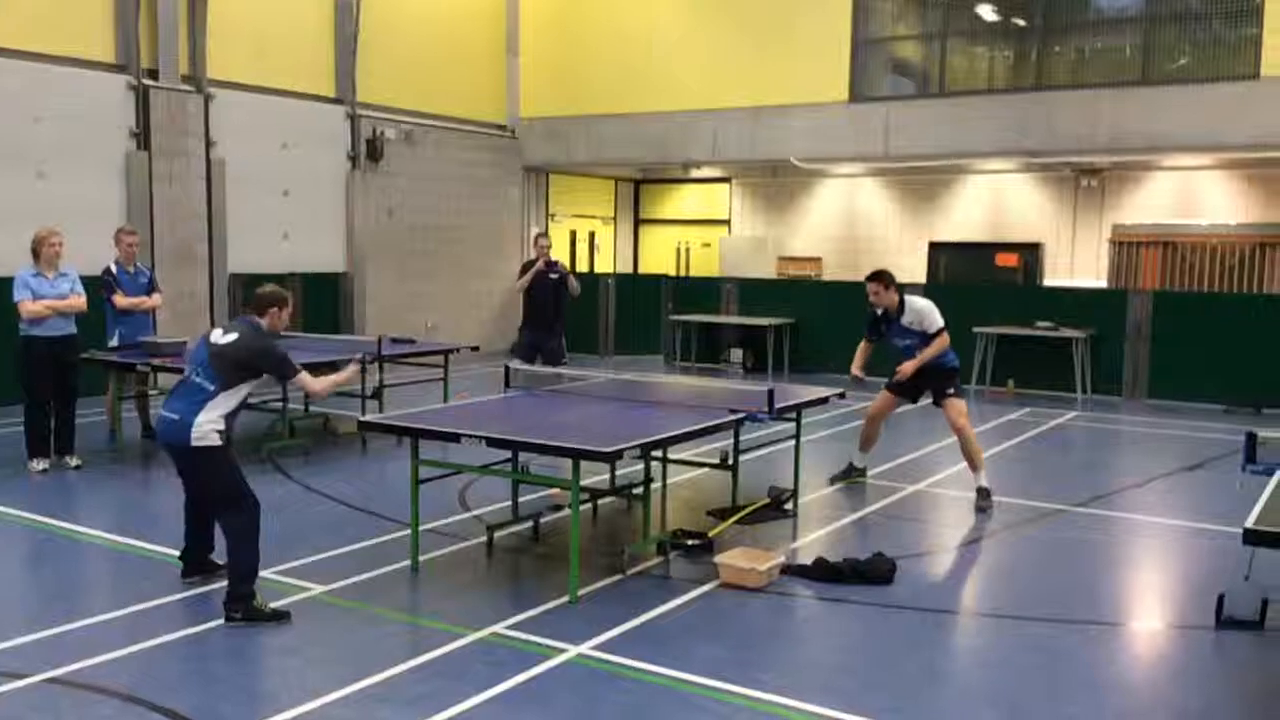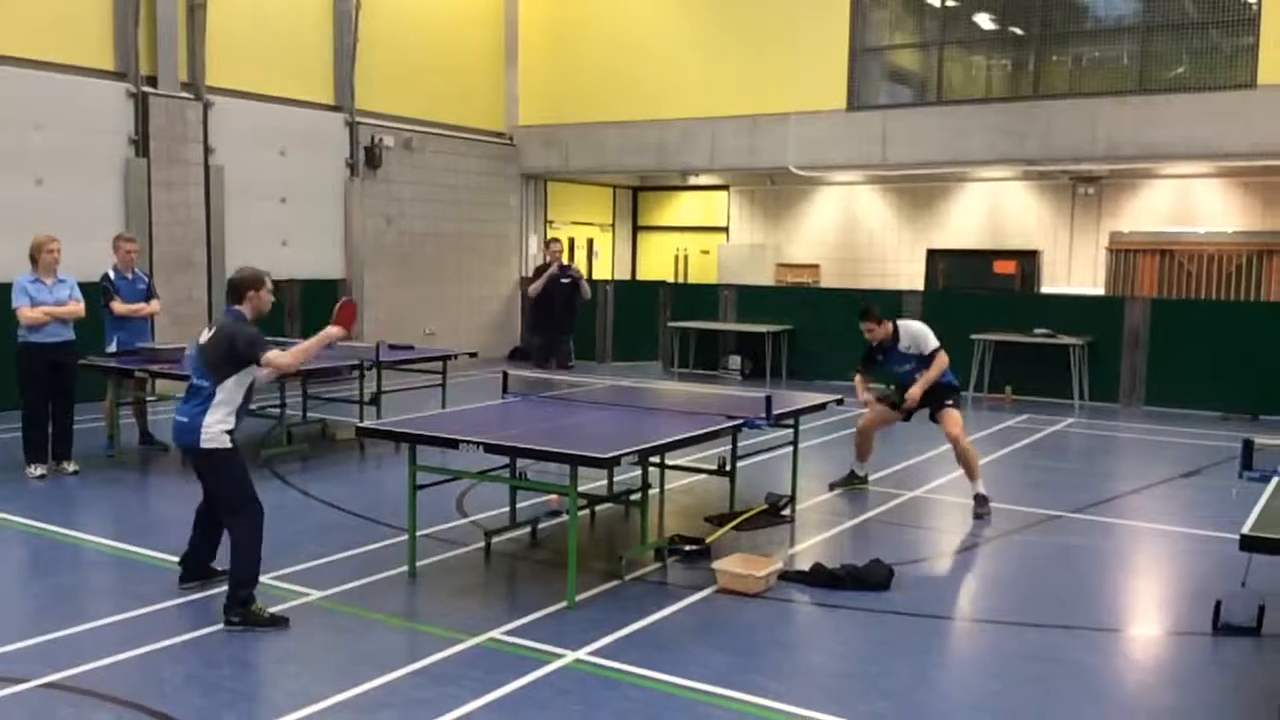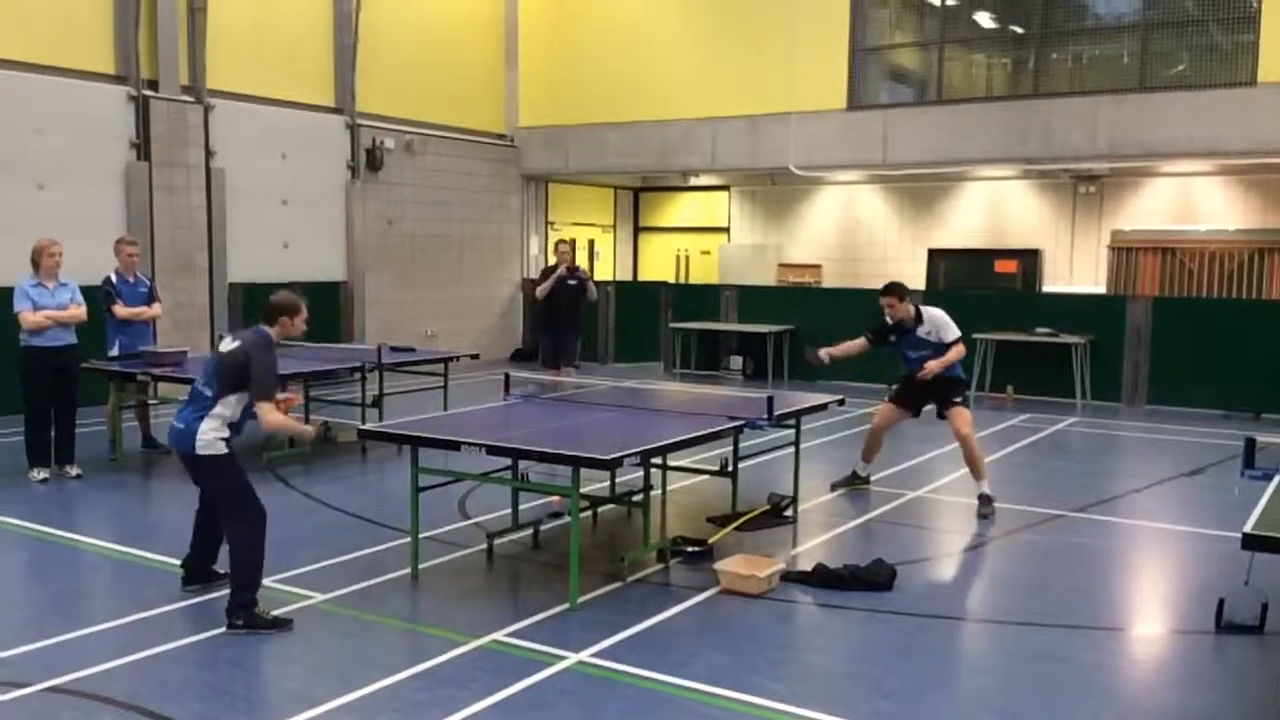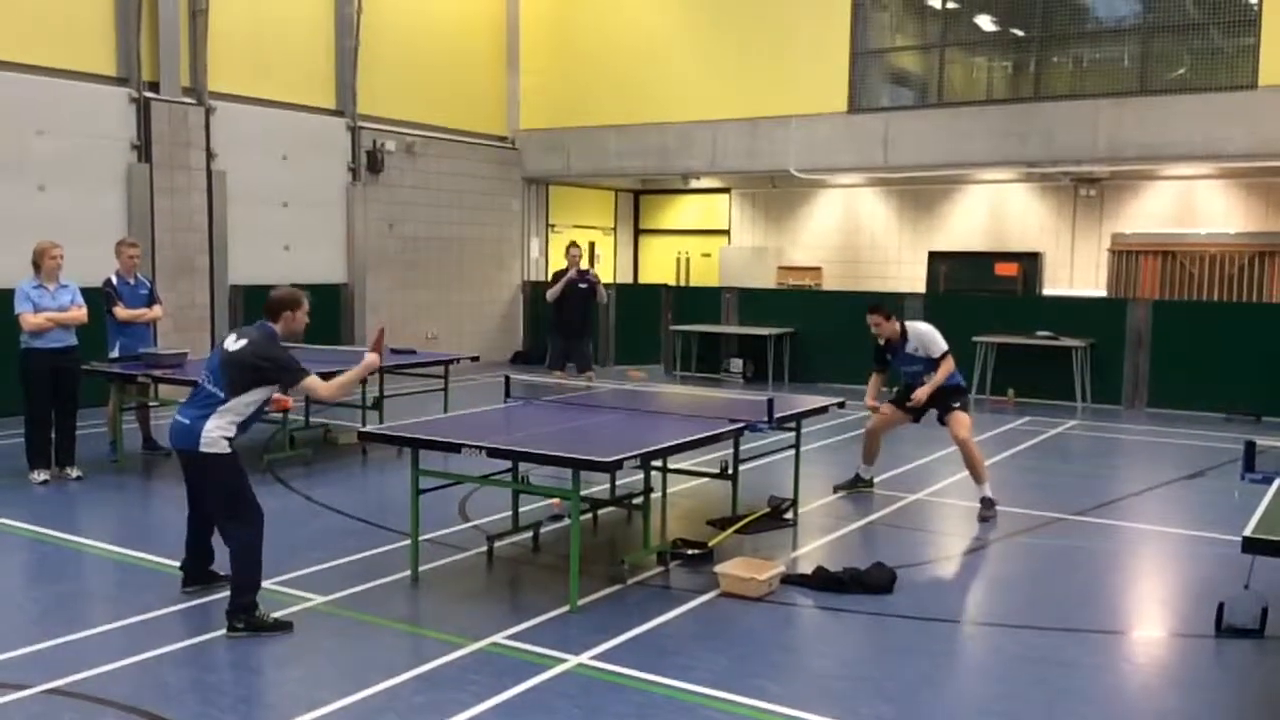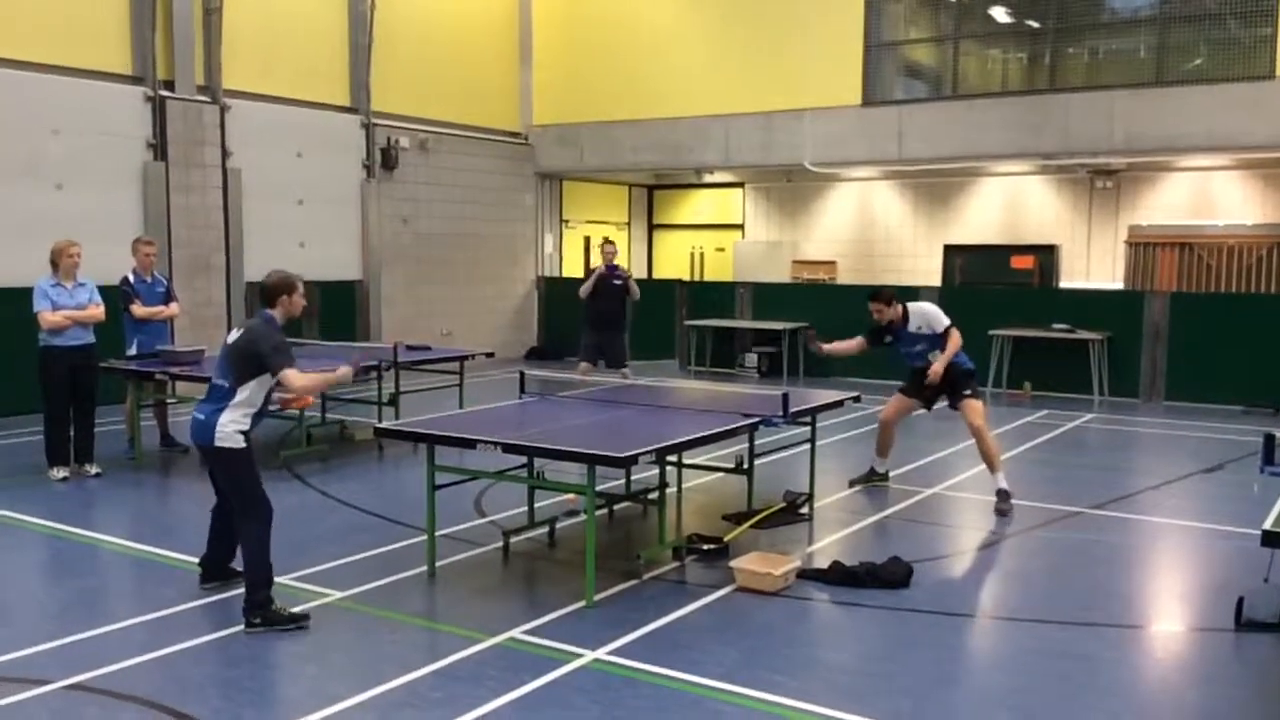
dt=0.3s
person 1, frame 1
left shoulder: (223, 334)
right shoulder: (260, 347)
right elbow: (314, 388)
right wrist: (346, 376)
left hip: (170, 424)
right hip: (197, 434)
left knee: (201, 495)
right knee: (241, 509)
left ankle: (195, 563)
right ankle: (240, 602)
person 1, frame 2
left shoulder: (220, 327)
right shoulder: (239, 332)
right elbow: (284, 362)
left wrist: (265, 372)
right wrist: (326, 336)
left hip: (188, 427)
right hip: (210, 435)
left knee: (215, 501)
right knee: (245, 513)
left ankle: (194, 568)
right ankle: (240, 607)
person 1, frame 3
left shoulder: (241, 338)
right shoulder: (260, 354)
right elbow: (270, 421)
left wrist: (272, 398)
right wrist: (303, 430)
left hip: (184, 432)
right hip: (206, 442)
left knee: (214, 504)
right knee: (248, 516)
left ankle: (198, 572)
right ankle: (242, 612)
person 1, frame 4
left shoulder: (241, 335)
right shoulder: (269, 352)
right elbow: (325, 392)
left wrist: (265, 397)
right wrist: (364, 367)
left hip: (185, 428)
right hip: (208, 440)
left knee: (203, 506)
right knee: (245, 519)
left ankle: (195, 573)
right ankle: (243, 615)
person 1, frame 5
left shoulder: (251, 328)
right shoulder: (268, 337)
right elbow: (296, 384)
left wrist: (287, 390)
right wrist: (337, 376)
left hip: (207, 426)
right hip: (225, 433)
left knee: (231, 502)
right knee: (256, 513)
left ankle: (215, 569)
right ankle: (259, 609)
person 2, frame 1
left shoulder: (71, 276)
right shoulder: (24, 277)
left elbow: (81, 305)
right elbow: (28, 312)
left wrist: (48, 303)
right wrist: (65, 306)
left hip: (67, 343)
right hip: (35, 345)
left knee: (67, 399)
right knee: (37, 400)
left ankle: (66, 452)
right ankle: (38, 455)
person 2, frame 2
left shoulder: (69, 282)
right shoulder: (22, 284)
left elbow: (80, 312)
right elbow: (26, 318)
left wrist: (46, 310)
right wrist: (64, 312)
left hip: (65, 349)
right hip: (33, 351)
left knee: (65, 405)
right knee: (35, 407)
left ankle: (63, 458)
right ankle: (35, 461)
person 2, frame 3
left shoulder: (70, 286)
right shoulder: (24, 288)
left elbow: (82, 315)
right elbow: (27, 322)
left wrist: (48, 314)
right wrist: (66, 316)
left hip: (67, 353)
right hip: (36, 355)
left knee: (67, 409)
right knee: (38, 410)
left ankle: (66, 462)
right ankle: (38, 465)
person 2, frame 4
left shoulder: (71, 287)
right shoulder: (25, 290)
left elbow: (82, 317)
right elbow: (28, 324)
left wrist: (49, 315)
right wrist: (66, 318)
left hip: (68, 354)
right hip: (36, 356)
left knee: (68, 410)
right knee: (38, 412)
left ankle: (67, 463)
right ankle: (39, 466)
person 2, frame 5
left shoulder: (89, 286)
right shoulder: (43, 287)
left elbow: (100, 315)
right elbow: (47, 322)
left wrist: (67, 313)
right wrist: (84, 316)
left hip: (85, 352)
right hip: (55, 354)
left knee: (86, 407)
right knee: (57, 410)
left ankle: (85, 460)
right ankle: (58, 464)
person 3, frame 1
left shoulder: (920, 306)
right shoulder: (878, 316)
left elbow: (944, 340)
right elbow: (867, 342)
left wrist: (914, 363)
right wrist: (857, 365)
left hip: (942, 368)
right hip: (909, 369)
left knee: (959, 425)
right knee: (873, 414)
left ankle: (982, 486)
right ankle: (858, 466)
person 3, frame 2
left shoulder: (915, 330)
right shoulder: (874, 347)
left elbow: (943, 360)
right elbow: (861, 375)
left wrist: (920, 387)
right wrist: (863, 394)
left hip: (940, 386)
right hip: (909, 389)
left knee: (955, 434)
right knee: (864, 426)
left ankle: (980, 495)
right ankle: (858, 474)
person 3, frame 3
left shoulder: (935, 317)
right shoulder: (888, 326)
left elbow: (959, 348)
right elbow: (859, 344)
left wrist: (938, 364)
right wrist: (829, 351)
left hip: (947, 381)
right hip: (914, 381)
left knee: (964, 433)
right knee: (877, 427)
left ankle: (984, 494)
right ankle: (860, 475)
person 3, frame 4
left shoulder: (923, 332)
right shoulder: (883, 345)
left elbow: (949, 364)
right elbow: (879, 374)
left wrist: (928, 389)
right wrist: (870, 398)
left hip: (947, 388)
right hip: (914, 390)
left knee: (962, 437)
right knee: (873, 428)
left ankle: (986, 498)
right ankle: (864, 477)
person 3, frame 5
left shoulder: (925, 311)
right shoulder: (884, 328)
left elbow: (955, 336)
right elbow: (855, 345)
left wrist: (941, 363)
right wrist: (826, 348)
left hip: (957, 372)
right hip: (924, 376)
left knee: (977, 425)
right knee: (886, 419)
left ankle: (1002, 490)
right ankle: (879, 471)
person 4, frame 1
left shoulder: (146, 272)
right shoulder: (110, 272)
left elbow: (156, 301)
right elbow: (119, 303)
left wrist: (130, 302)
right wrist: (142, 299)
left hip: (145, 338)
right hip: (120, 339)
left knee: (142, 386)
right knee: (116, 387)
left ankle: (147, 427)
person 4, frame 2
left shoulder: (144, 278)
right shoulder: (108, 279)
left elbow: (155, 308)
right elbow: (117, 309)
left wrist: (129, 309)
right wrist: (141, 306)
left hip: (143, 345)
right hip: (119, 346)
left knee: (140, 392)
right knee: (114, 393)
left ankle: (145, 435)
right ankle: (111, 439)
person 4, frame 3
left shoulder: (146, 282)
right shoulder: (110, 283)
left elbow: (157, 312)
right elbow: (119, 313)
left wrist: (131, 313)
right wrist: (144, 309)
left hip: (145, 348)
right hip: (120, 350)
left knee: (142, 395)
right knee: (116, 397)
left ankle: (147, 439)
right ankle: (114, 442)
person 4, frame 4
left shoulder: (147, 284)
right shoulder: (110, 284)
left elbow: (158, 313)
right elbow: (120, 314)
left wrist: (131, 314)
right wrist: (144, 311)
left hip: (145, 350)
right hip: (121, 351)
left knee: (143, 397)
right knee: (117, 398)
left ankle: (148, 440)
right ankle: (114, 444)
person 4, frame 5
left shoulder: (163, 282)
right shoulder: (127, 283)
left elbow: (175, 310)
right elbow: (137, 312)
left wrist: (148, 313)
right wrist: (161, 308)
left hip: (162, 347)
right hip: (139, 349)
left knee: (161, 394)
right knee: (135, 395)
left ankle: (165, 437)
right ankle: (132, 441)
